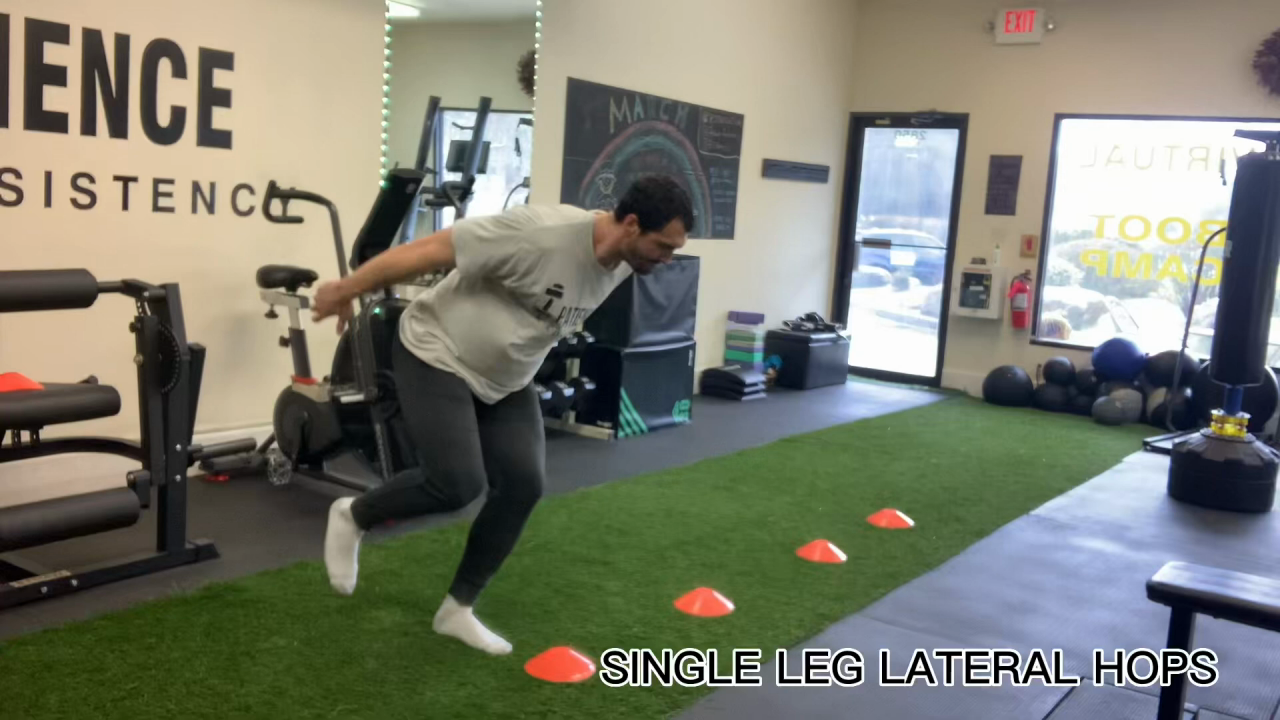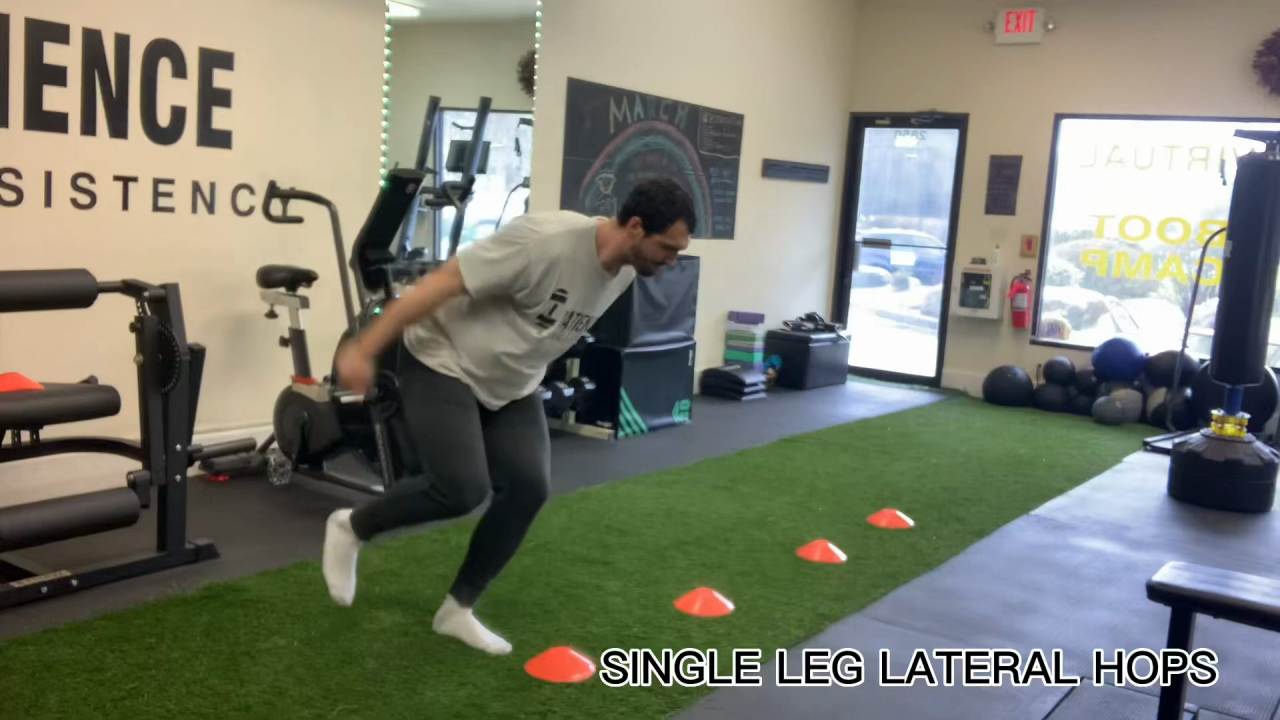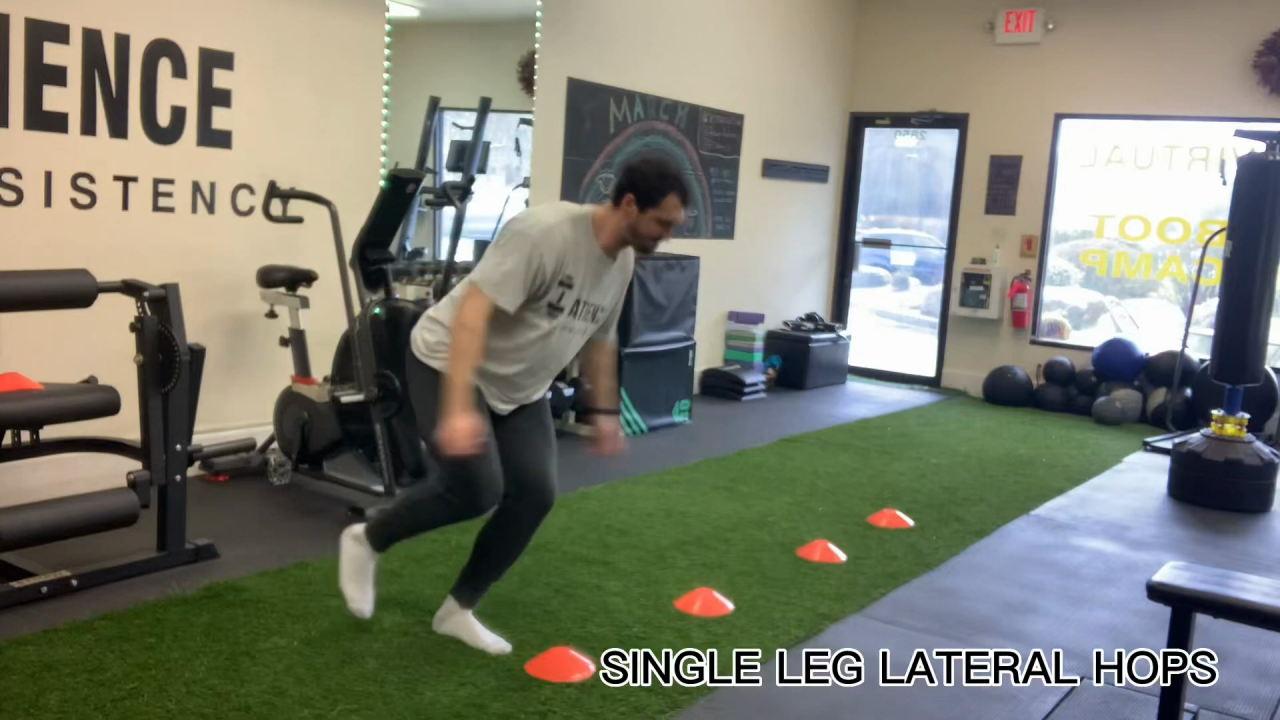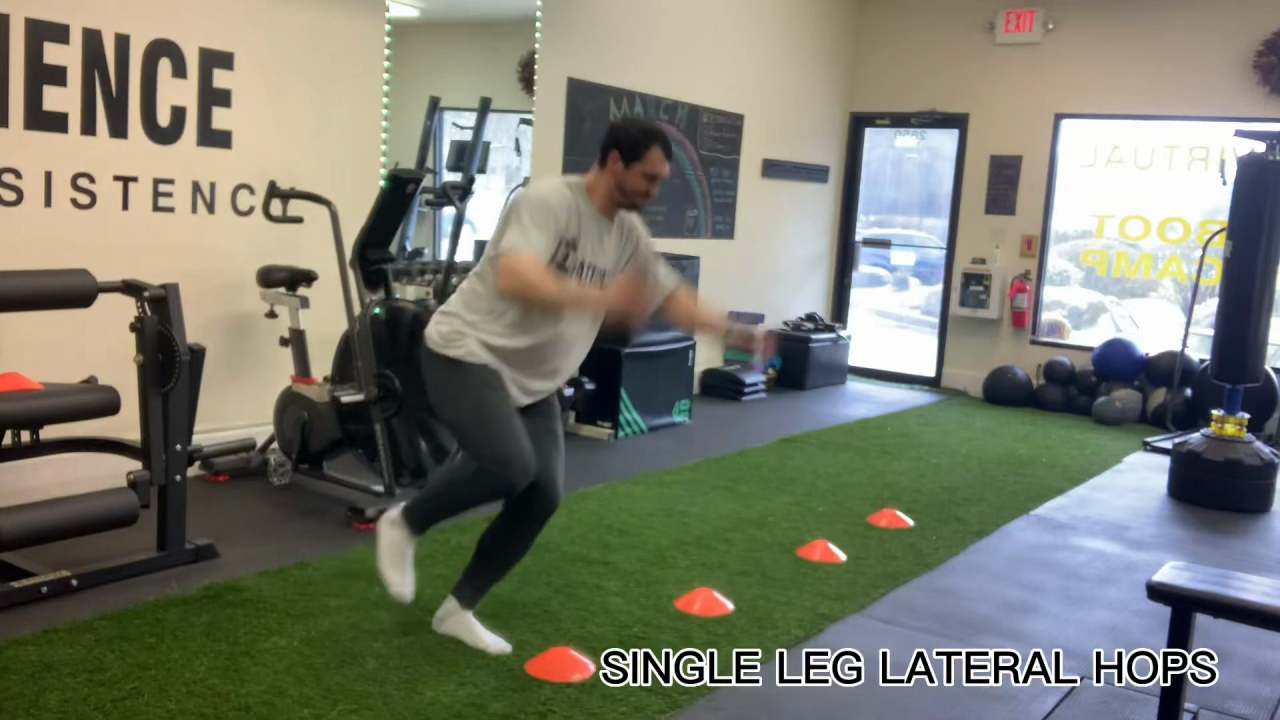
dt=0.1s
person 1, frame 1
left shoulder: (618, 267)
right shoulder: (543, 233)
right elbow: (435, 250)
right wrist: (349, 289)
left hip: (505, 378)
right hip: (439, 357)
left knee: (522, 484)
right knee: (456, 485)
left ankle: (457, 608)
right ankle: (352, 516)
person 1, frame 2
left shoulder: (622, 272)
right shoulder: (546, 241)
right elbow: (444, 283)
left wrist: (525, 360)
right wrist: (366, 348)
left hip: (509, 384)
right hip: (442, 363)
left knee: (528, 489)
right knee: (461, 491)
left ankle: (457, 609)
right ankle: (353, 527)
person 1, frame 3
left shoulder: (622, 262)
right shoulder: (545, 232)
left elbow: (602, 339)
right elbow: (474, 310)
left wrist: (604, 413)
right wrist: (458, 408)
left hip: (519, 387)
right hip: (445, 368)
left knee: (535, 495)
right knee: (478, 490)
left ankle: (458, 610)
right ankle: (366, 541)
person 1, frame 4
left shoulder: (628, 233)
right shoulder: (545, 202)
left elbow: (669, 297)
right elbow: (513, 277)
left wrist: (731, 331)
right wrist: (594, 299)
left hip: (532, 376)
right hip: (465, 356)
left knee: (539, 497)
right knee: (510, 466)
left ankle: (458, 610)
right ankle: (403, 523)
